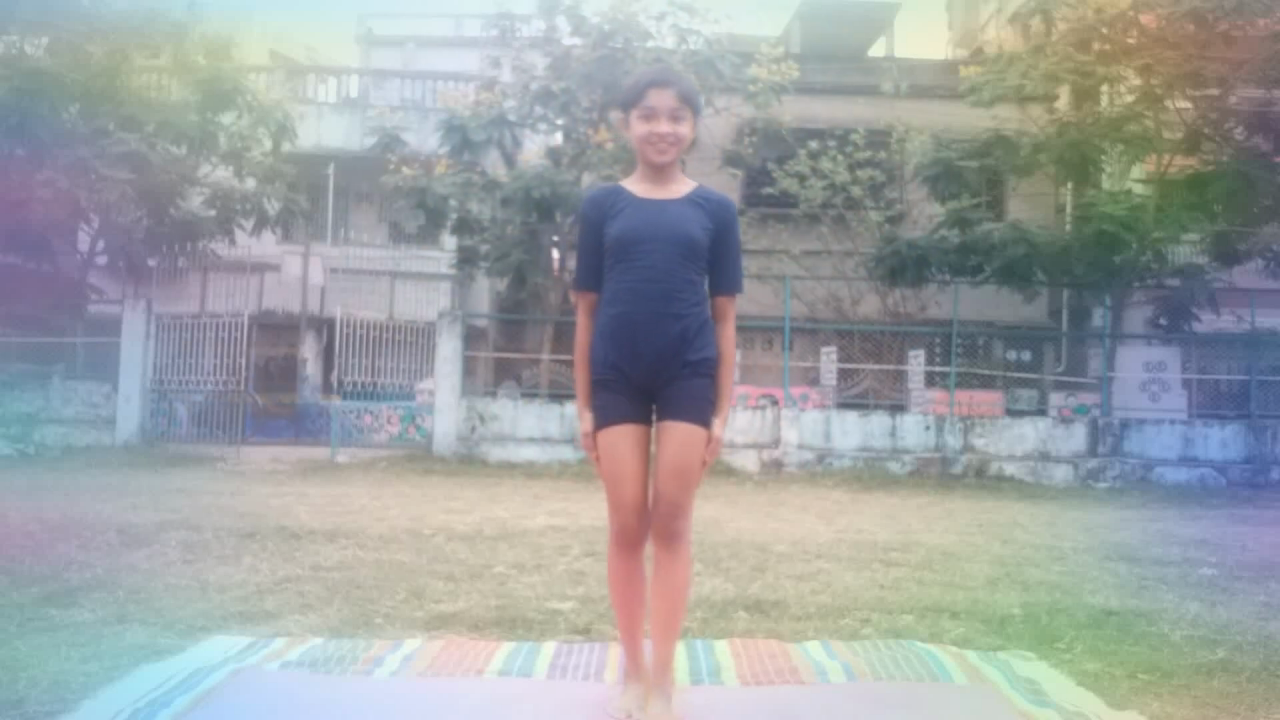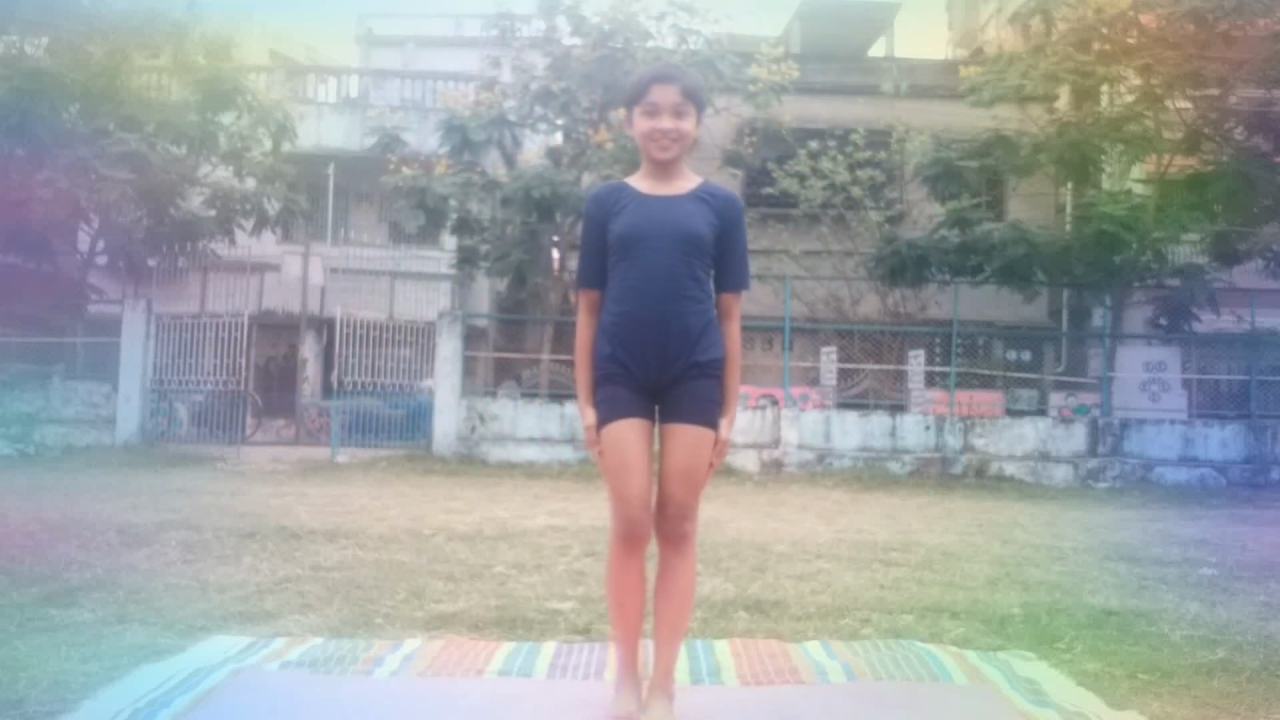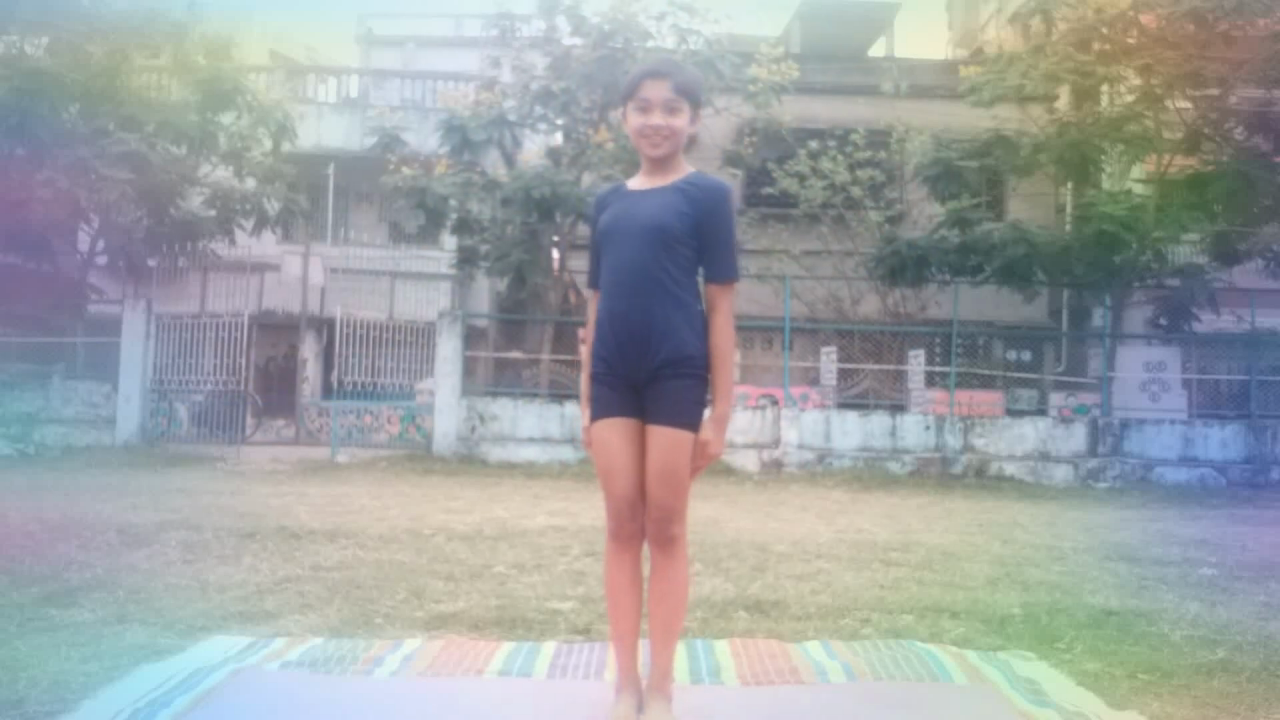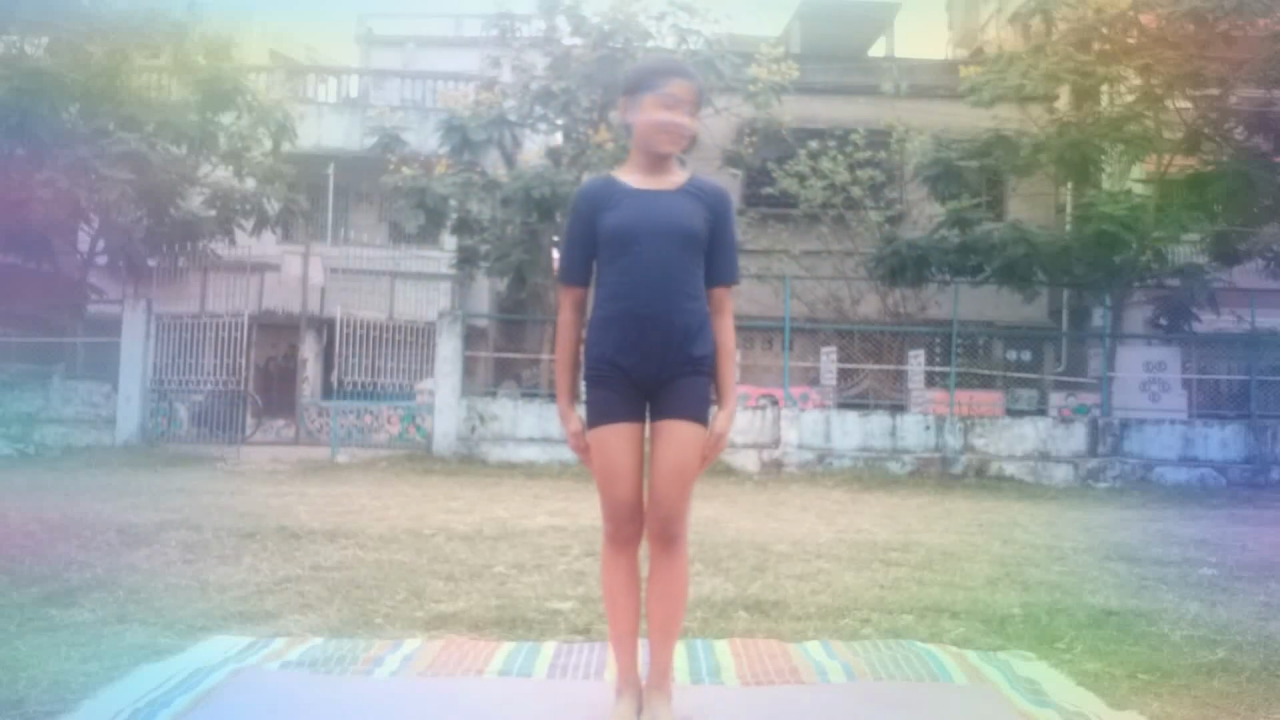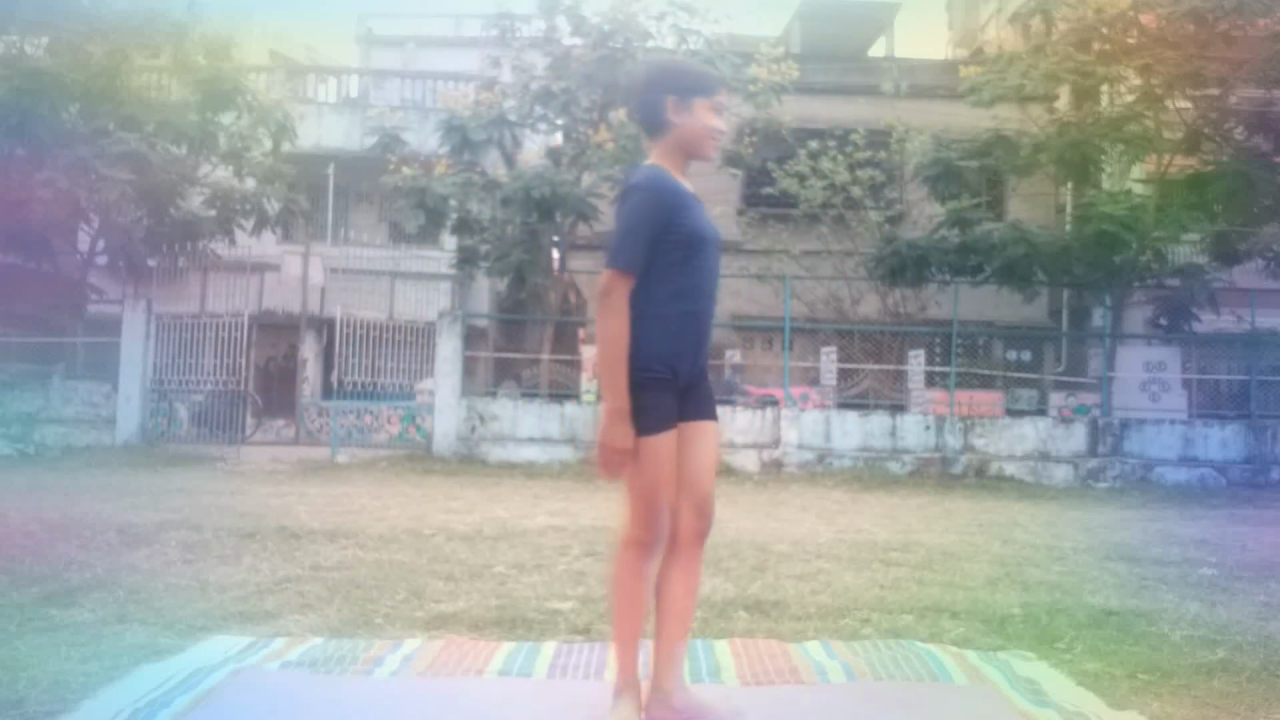
dt=0.3s
person 1, frame 1
left shoulder: (715, 210)
right shoulder: (602, 205)
left elbow: (724, 315)
right elbow: (587, 310)
left wrist: (723, 410)
right wrist: (584, 404)
left hip: (687, 376)
right hip: (618, 379)
left knee: (670, 526)
right knee: (626, 529)
person 1, frame 2
left shoulder: (720, 205)
right shoulder: (606, 202)
left elbow: (730, 313)
right elbow: (589, 307)
left wrist: (730, 409)
right wrist: (584, 400)
left hip: (693, 377)
right hip: (620, 376)
left knee: (677, 528)
right knee: (629, 527)
person 1, frame 3
left shoulder: (707, 194)
right shoulder: (608, 203)
left elbow: (720, 307)
left wrist: (720, 410)
right wrist: (585, 399)
left hip: (677, 373)
right hip: (612, 376)
left knee: (666, 528)
right knee: (622, 527)
person 1, frame 4
left shoulder: (710, 199)
right shoulder: (597, 196)
left elbow: (720, 309)
right elbow: (570, 303)
left wrist: (726, 401)
right wrist: (565, 402)
left hip: (686, 374)
right hip: (613, 375)
left knee: (668, 528)
right knee: (622, 528)
person 1, frame 5
left shoulder: (687, 197)
right shoulder: (650, 188)
right elbow: (613, 295)
left wrist: (712, 389)
right wrist: (614, 409)
left hip: (689, 378)
right hip: (646, 378)
left knee: (693, 527)
right knee: (647, 533)
